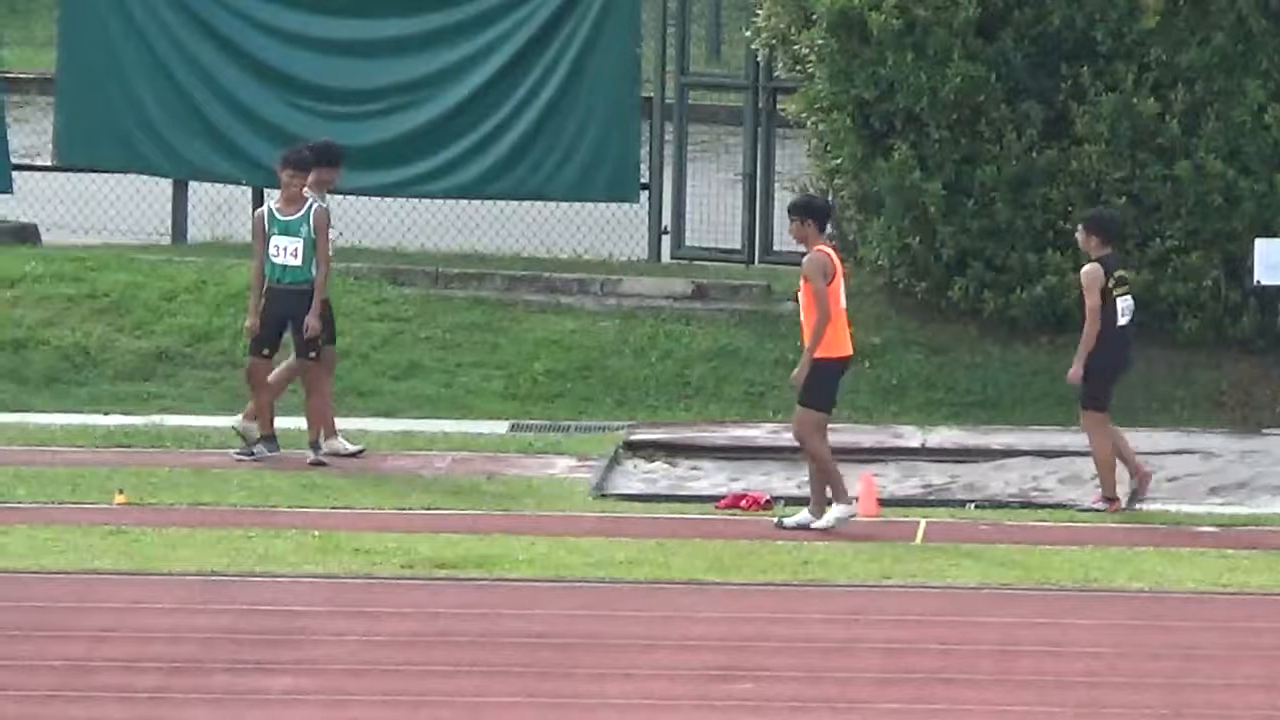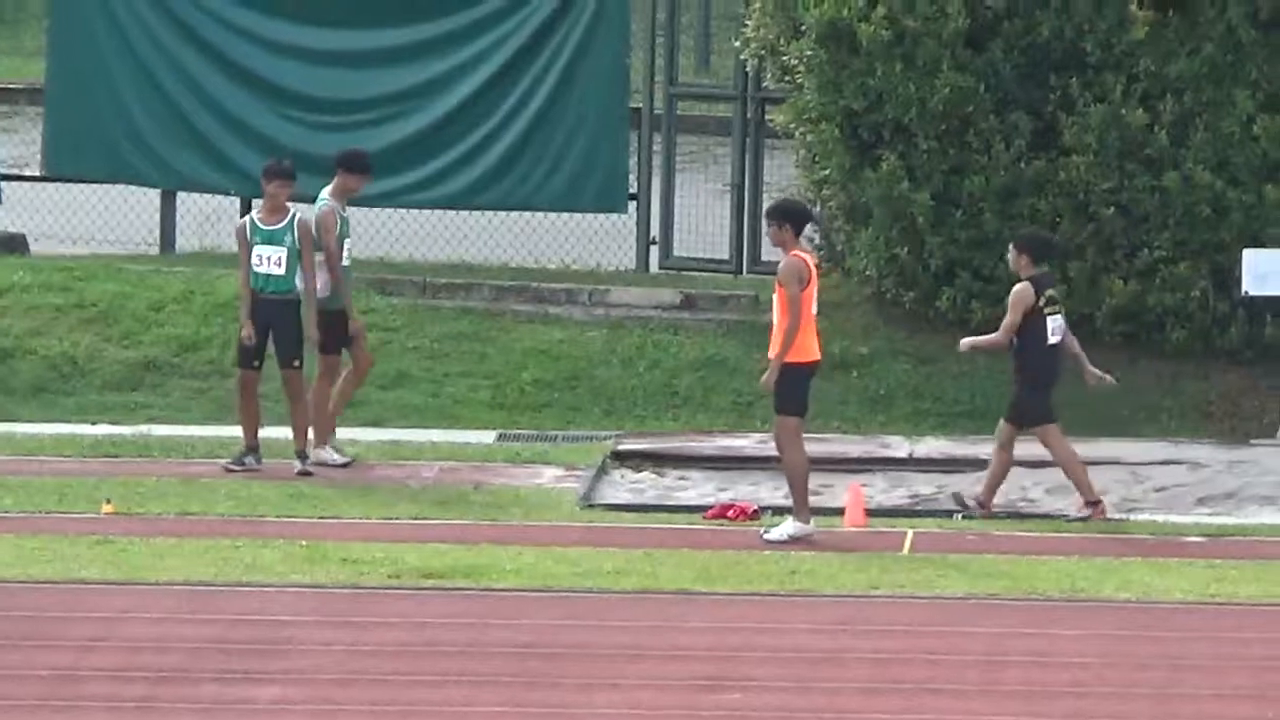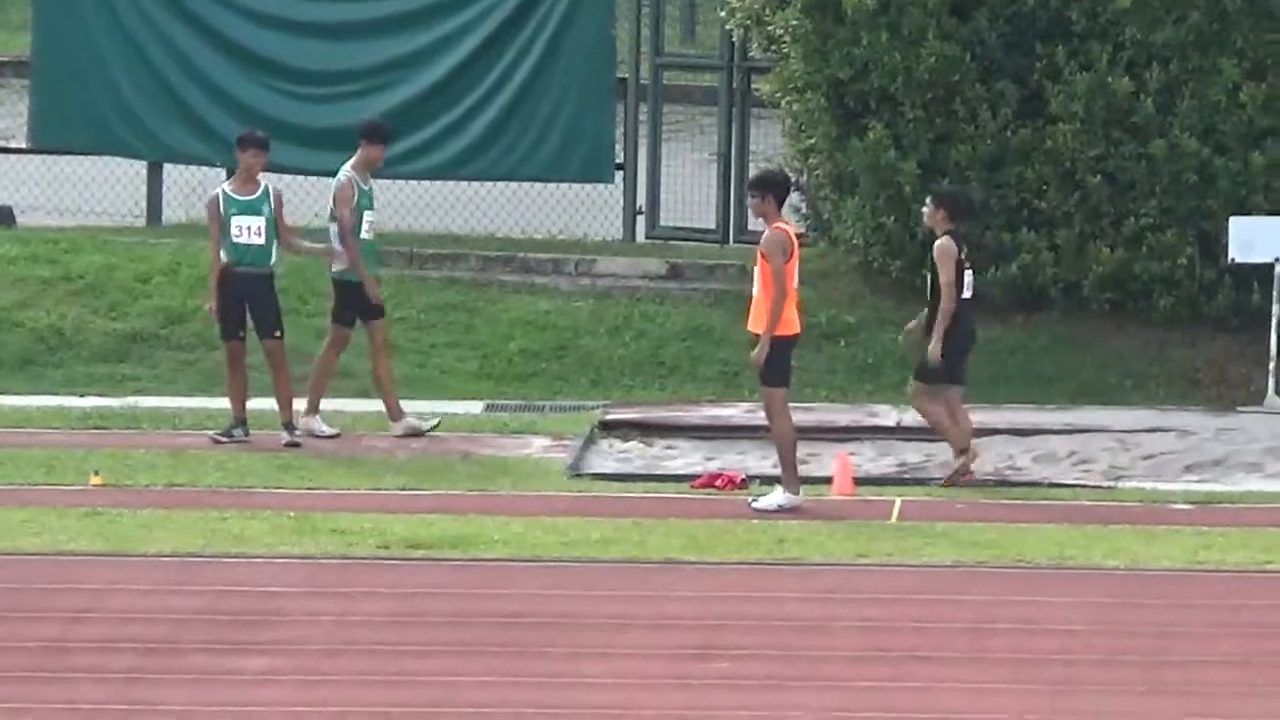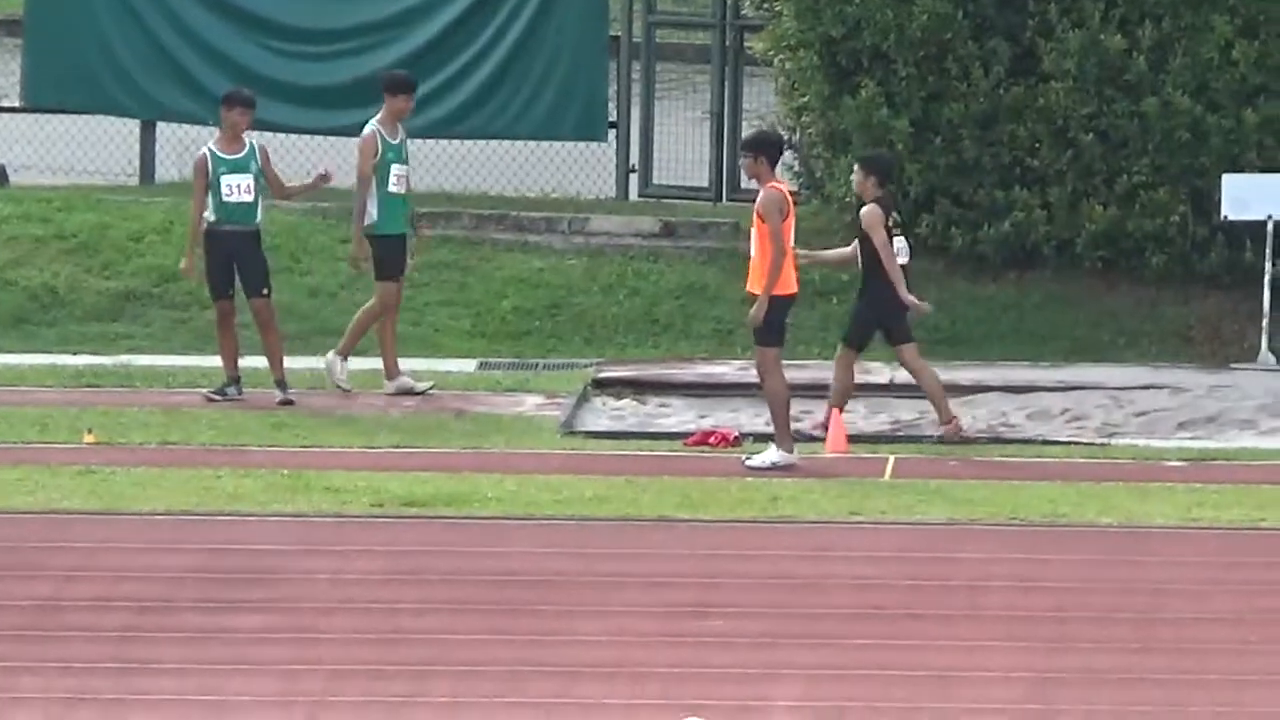
dt=0.3s
person 1, frame 1
left shoulder: (815, 260)
right shoulder: (827, 256)
left elbow: (822, 316)
left wrist: (805, 363)
left hip: (826, 356)
right hip: (832, 353)
left knee: (804, 431)
right knee: (814, 432)
left ankle: (842, 500)
right ankle: (817, 509)
person 1, frame 2
left shoulder: (790, 264)
right shoulder: (804, 261)
left elbow: (793, 321)
left wrist: (773, 367)
left hip: (793, 361)
right hip: (800, 359)
left knee: (787, 440)
right knee: (790, 439)
left ankle: (801, 519)
right ankle: (799, 516)
person 1, frame 3
left shoulder: (773, 237)
right shoulder: (784, 233)
left elbow: (779, 294)
left wrist: (764, 342)
left hip: (776, 334)
right hip: (779, 332)
left knee: (776, 411)
right knee: (776, 410)
left ankle: (791, 490)
right ankle: (788, 486)
person 1, frame 4
left shoulder: (769, 197)
right shoulder: (776, 193)
left elbow: (779, 252)
left wrist: (762, 300)
left hip: (775, 294)
right hip: (776, 292)
left knee: (768, 368)
right knee: (768, 368)
left ankle: (784, 448)
right ankle: (782, 444)
person 2, frame 1
left shoulder: (318, 198)
right shoulder: (309, 202)
right wrist: (316, 303)
left knee: (303, 362)
right knee: (325, 363)
left ankle: (249, 416)
right ankle: (330, 437)
person 2, frame 2
left shoulder: (339, 205)
right shoulder: (326, 210)
right elbow: (333, 266)
right wrist: (352, 313)
left hip: (339, 302)
right hip: (330, 302)
left knee: (363, 362)
right knee: (329, 370)
left ankle: (327, 431)
right ankle: (320, 445)
person 2, frame 3
left shoulder: (366, 179)
right shoulder: (345, 182)
right elbow: (347, 238)
right wrist: (367, 280)
left hip: (365, 274)
right hip: (350, 276)
left knee: (381, 343)
right knee: (336, 343)
left ankle: (398, 419)
right ankle: (309, 415)
person 2, frame 4
left shoulder: (401, 133)
right shoulder: (371, 136)
right elbow: (360, 189)
left wrist: (413, 226)
right wrist: (358, 238)
left hip: (398, 229)
right hip: (380, 229)
left knee: (393, 302)
right knee: (384, 298)
left ankle: (393, 375)
right ankle: (339, 355)
person 3, frame 1
left shoulder: (317, 214)
right shoulder: (263, 215)
left elbow: (323, 265)
right elbow: (259, 264)
left wrist: (315, 310)
right wrist: (253, 310)
left hip: (305, 297)
right hip: (275, 297)
left knee: (312, 373)
right knee: (255, 369)
left ankle: (314, 445)
right ankle: (267, 439)
person 3, frame 2
left shoulder: (299, 225)
right shoulder: (246, 226)
left elbow: (308, 273)
right elbow: (244, 275)
left wrist: (312, 319)
right wrist: (245, 319)
left hip: (287, 307)
right hip: (257, 306)
left knee: (293, 382)
right knee: (246, 381)
left ankle: (301, 454)
right ankle: (251, 451)
person 3, frame 3
left shoulder: (272, 195)
right shoulder: (219, 198)
left elbow: (285, 239)
right elbow: (215, 248)
left wrist: (318, 250)
right wrist: (212, 293)
left hip: (262, 279)
right hip: (231, 280)
left knee: (275, 352)
right knee: (234, 353)
left ankle: (288, 425)
right ankle: (239, 423)
person 3, frame 4
left shoulder: (258, 151)
right shoulder: (205, 158)
left elbow: (279, 191)
right elbow: (198, 207)
left wrist: (312, 184)
right wrist: (189, 253)
left hip: (249, 237)
right hip: (217, 238)
left knee: (263, 310)
right knee: (224, 312)
left ankle: (281, 383)
right ankle: (232, 382)
person 4, frame 1
left shoulder: (1092, 270)
right shoulder: (1119, 267)
left elbow: (1092, 321)
left wrist: (1077, 363)
left hip: (1102, 357)
right hip: (1118, 354)
left knee: (1095, 427)
right knee: (1097, 423)
left ankle: (1109, 497)
right ankle: (1137, 472)
person 4, frame 2
left shoulder: (1022, 290)
right shoulder: (1049, 286)
left elbow: (1003, 337)
right elbow: (1065, 334)
left wrist: (971, 342)
right wrist: (1087, 368)
left hip: (1032, 378)
right hip: (1044, 373)
left knee: (1054, 442)
right knee: (1004, 435)
left ankle: (1092, 502)
right ankle: (984, 501)
person 4, frame 3
left shoulder: (943, 245)
right shoulder: (958, 243)
left elbow: (949, 295)
left wrist: (937, 338)
right wrist: (921, 320)
left hip: (949, 335)
right hip: (961, 332)
left knee: (919, 395)
right knee: (952, 400)
left ankle: (963, 450)
right ankle: (963, 465)
person 4, frame 4
left shoulder: (869, 212)
right shoulder: (889, 208)
left elbow: (887, 256)
right elbow: (855, 251)
left wrist: (904, 294)
right wrist: (812, 256)
left hip: (878, 298)
right hip: (891, 298)
left knee: (844, 359)
right knee: (912, 360)
left ankle: (829, 425)
right ankle: (949, 420)
